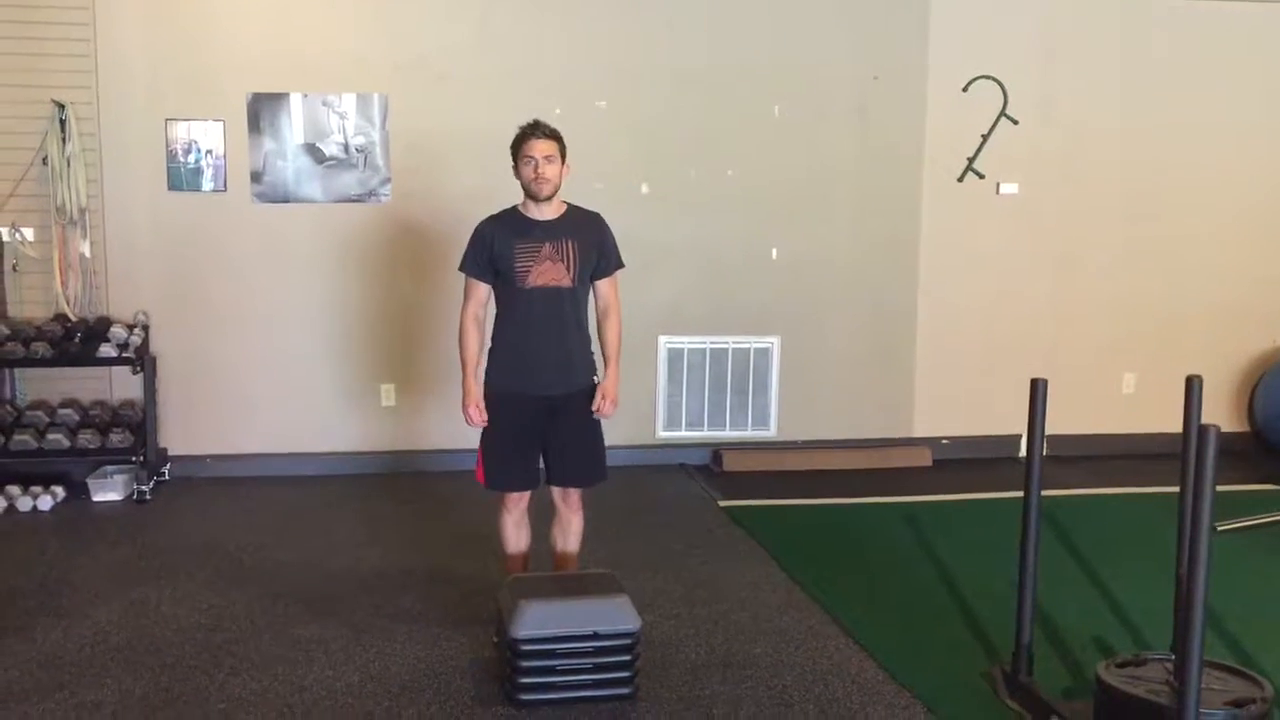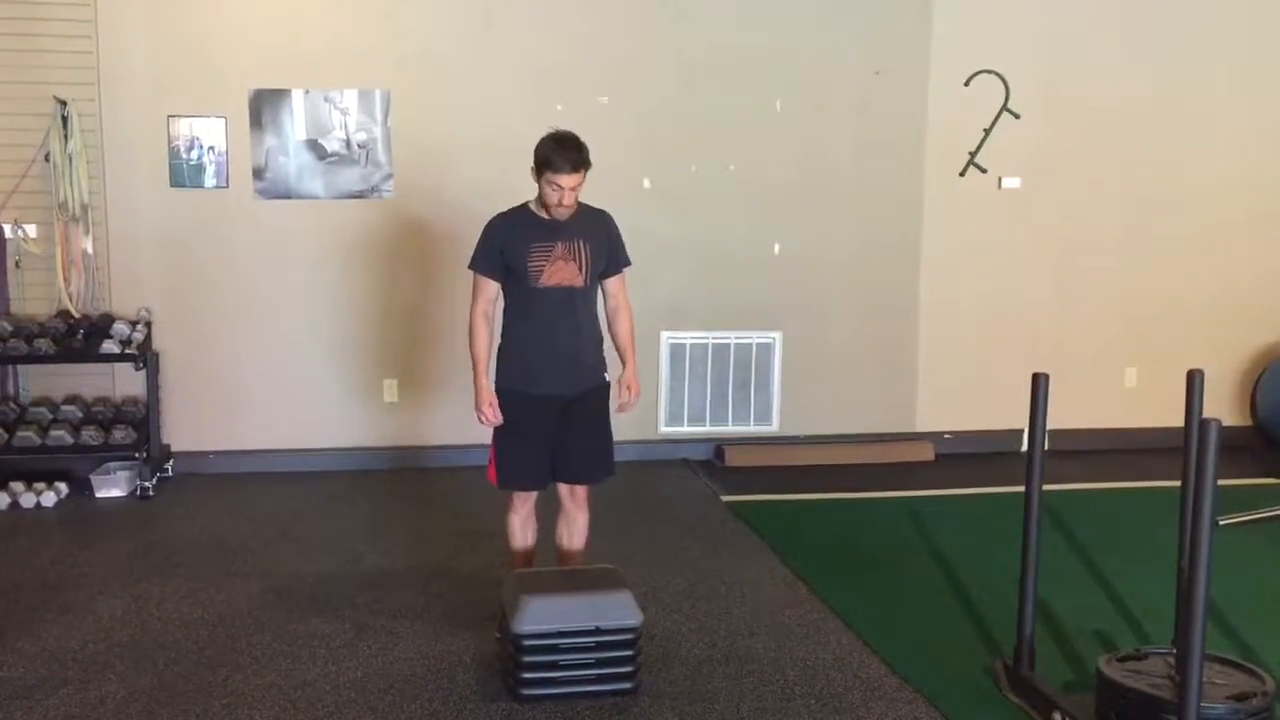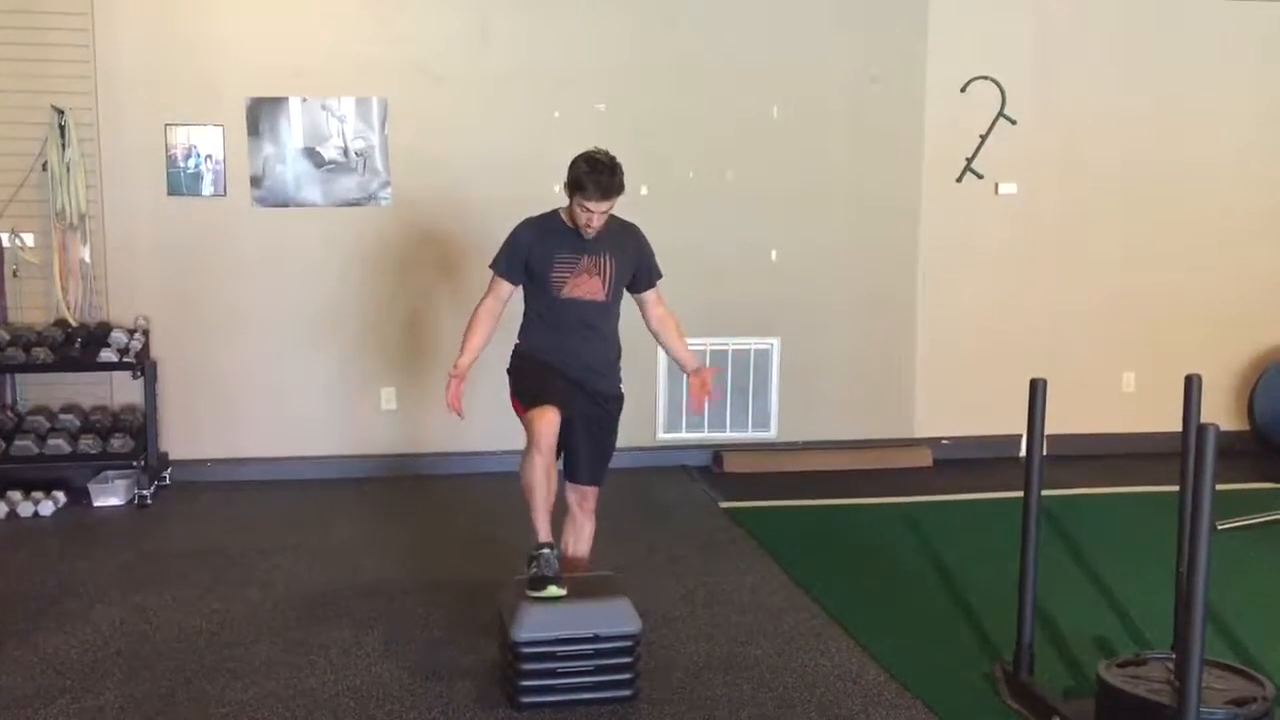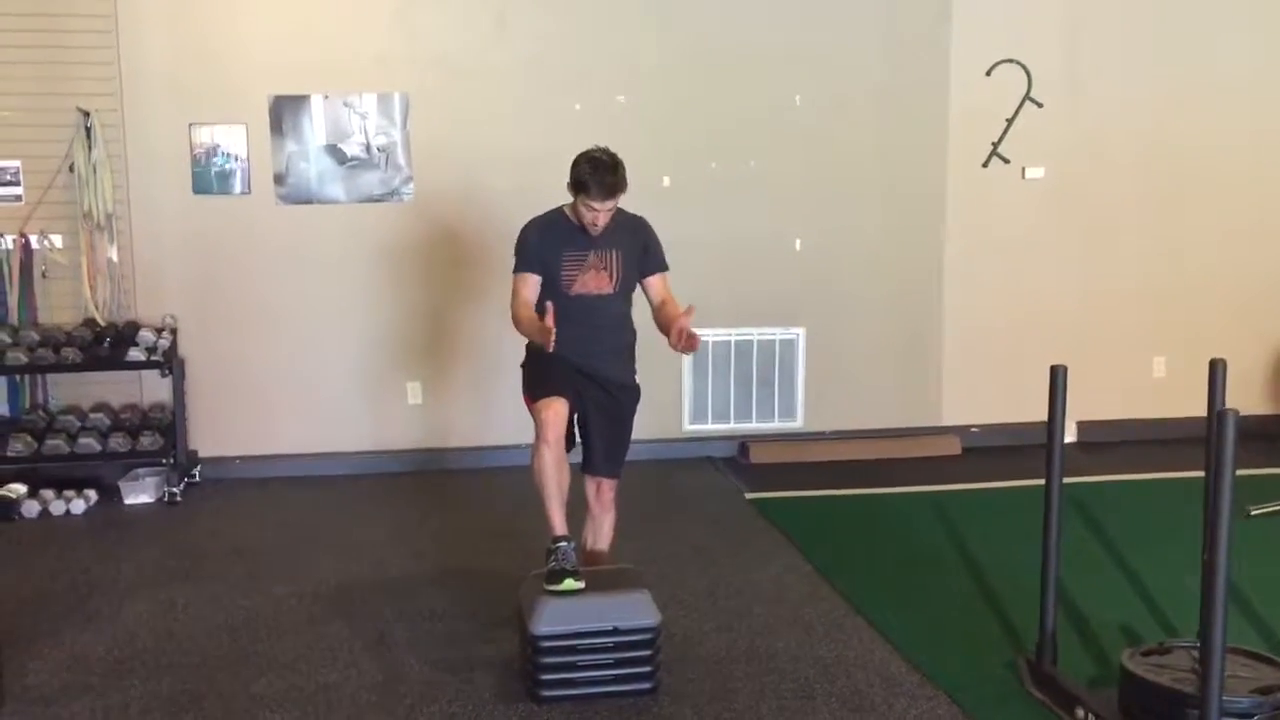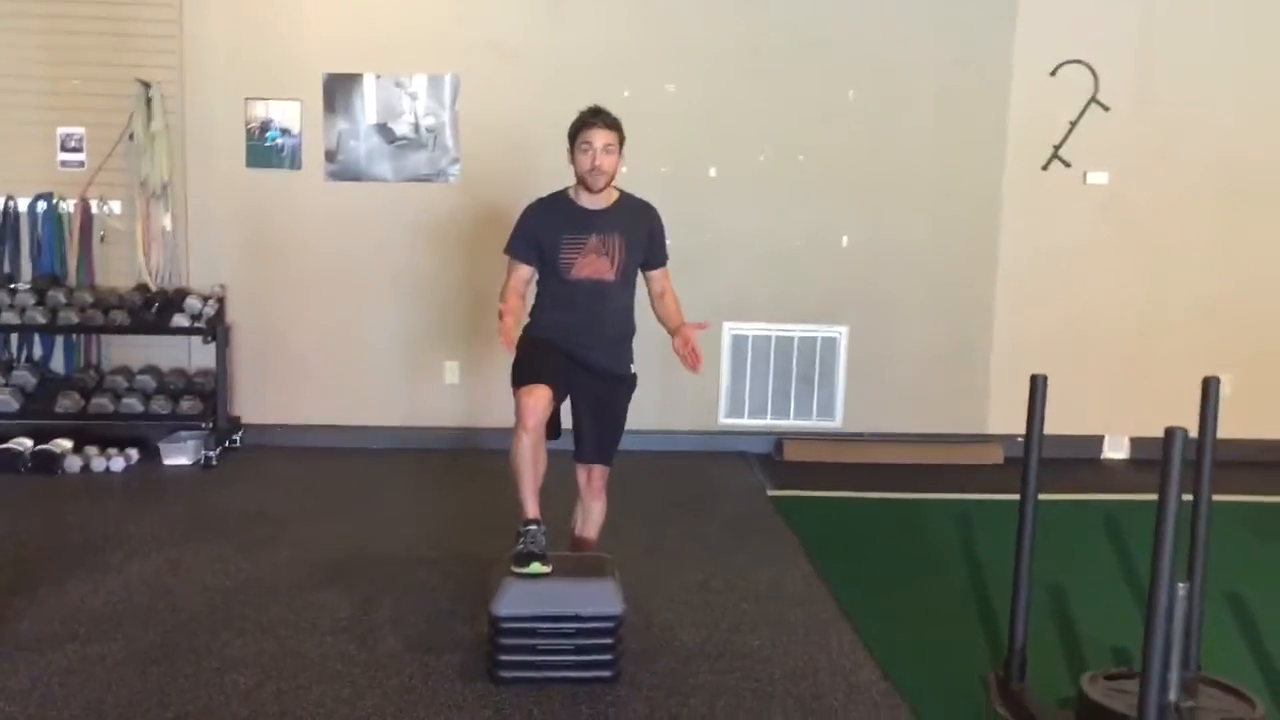
dt=1s
person 1, frame 1
left shoulder: (591, 228)
right shoulder: (493, 232)
left elbow: (608, 305)
right elbow: (473, 312)
left wrist: (611, 373)
right wrist: (470, 383)
left hip: (574, 389)
right hip: (510, 390)
left knee: (569, 497)
right knee: (514, 498)
person 1, frame 2
left shoulder: (601, 226)
right shoulder: (504, 230)
left elbow: (616, 301)
right elbow: (482, 310)
left wrist: (629, 365)
right wrist: (481, 381)
left hip: (585, 387)
right hip: (521, 388)
left knee: (576, 494)
right knee: (522, 496)
person 1, frame 3
left shoulder: (630, 240)
right shoulder: (531, 235)
left elbow: (654, 309)
right elbow: (493, 302)
left wrist: (691, 367)
right wrist: (463, 366)
left hip: (599, 380)
right hip: (539, 363)
left knee: (584, 499)
right knee: (544, 431)
left ankle: (571, 591)
right ankle: (543, 552)
person 1, frame 4
left shoulder: (637, 232)
right shoulder: (540, 233)
left elbow: (661, 299)
right elbow: (522, 306)
left wrist: (674, 325)
right wrist: (539, 331)
left hip: (614, 370)
right hip: (555, 359)
left knee: (603, 489)
right knee: (551, 420)
right ankle: (560, 547)
person 1, frame 5
left shoulder: (642, 217)
right shoulder: (541, 214)
left elbow: (659, 288)
right elbow: (516, 284)
left wrist: (677, 327)
right wrist: (510, 316)
left hip: (610, 359)
right hip: (549, 342)
left knee: (593, 477)
right knee: (530, 410)
right ankle: (531, 530)
